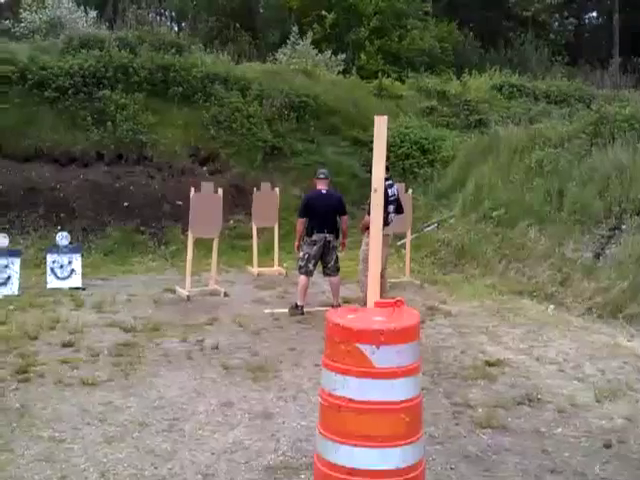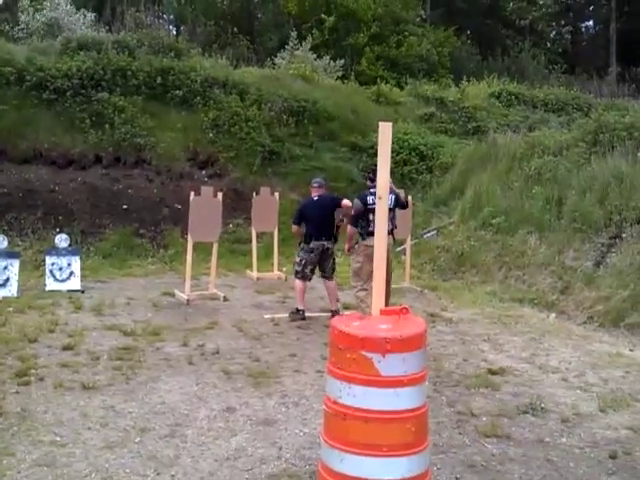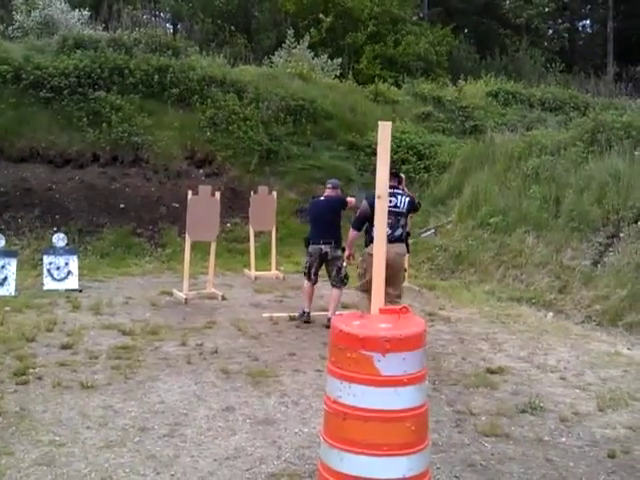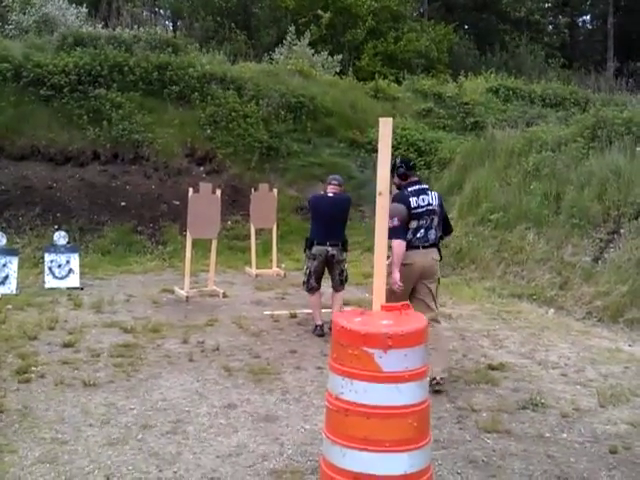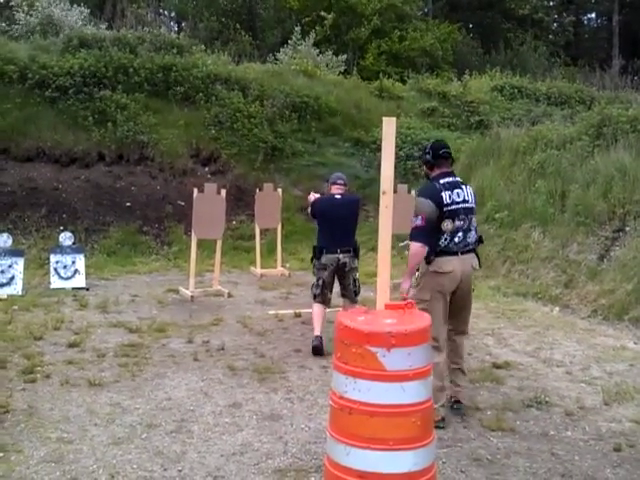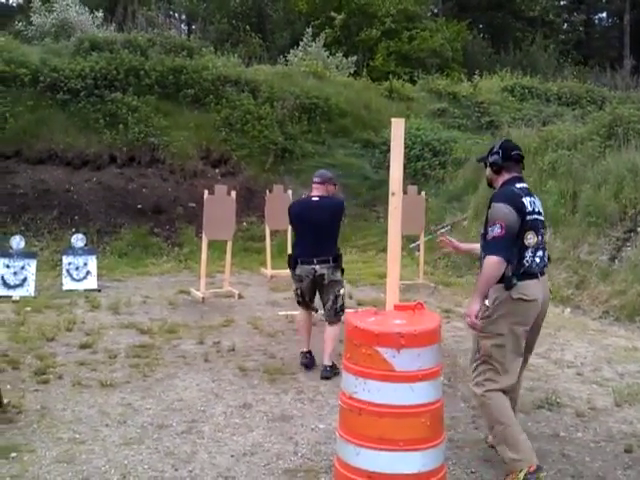
dt=0.7s
person 1, frame 1
right shoulder: (393, 187)
left elbow: (371, 216)
right elbow: (399, 210)
left wrist: (363, 226)
right hip: (385, 232)
left knee: (368, 272)
right knee: (381, 271)
person 1, frame 2
left shoulder: (363, 197)
right shoulder: (392, 196)
left elbow: (353, 223)
right elbow: (405, 203)
left wrist: (348, 242)
right wrist: (392, 188)
left hip: (367, 243)
right hip: (386, 242)
left knee: (362, 283)
right knee: (384, 280)
left ankle: (368, 315)
person 1, frame 3
left shoulder: (372, 198)
right shoulder: (406, 199)
left elbow: (356, 225)
right elbow: (416, 206)
left wrist: (348, 248)
right wrist: (404, 189)
right hip: (398, 250)
left knee: (366, 289)
right knee: (394, 295)
person 1, frame 4
left shoulder: (400, 199)
right shoulder: (434, 196)
left elbow: (398, 237)
right elbow: (446, 229)
left wrist: (395, 270)
left hip: (408, 258)
right hip: (431, 258)
right knee: (429, 316)
right ankle: (437, 375)
person 1, frame 5
left shoulder: (429, 192)
right shoulder: (466, 190)
left elbow: (420, 240)
left wrist: (408, 278)
left hip: (438, 267)
right hip: (468, 263)
left knee: (432, 338)
right knee: (457, 333)
left ankle: (435, 408)
right ankle: (455, 394)
person 1, frame 6
left shoulder: (504, 199)
right shoulder: (530, 199)
left elbow: (497, 256)
left wrist: (476, 299)
right wrist: (463, 247)
left hip: (513, 296)
right hip: (538, 290)
left knee: (488, 381)
right knee: (508, 374)
right ankle: (504, 438)
person 2, frame 1
left shoulder: (308, 197)
right shoulder: (337, 197)
left elbow: (301, 221)
right elbow: (344, 220)
left wrist: (297, 240)
right wrist: (344, 238)
left hip: (313, 238)
right hip: (331, 238)
left knee: (305, 272)
right knee: (333, 273)
left ankle: (299, 306)
right ankle: (336, 305)
person 2, frame 2
left shoulder: (303, 205)
right shoulder: (330, 199)
left elbow: (295, 229)
right elbow: (348, 204)
left hip: (310, 244)
right hip: (328, 244)
left knee: (300, 277)
right knee: (329, 277)
left ankle: (300, 310)
right ankle: (335, 310)
person 2, frame 3
left shoulder: (312, 204)
right shoulder: (337, 201)
right elbow: (352, 202)
right wrist: (348, 199)
left hip: (313, 247)
right hip: (332, 248)
left knee: (309, 280)
right knee: (338, 283)
left ankle: (306, 312)
right ankle: (330, 317)
person 2, frame 4
left shoulder: (314, 200)
right shoulder: (346, 200)
left hip: (316, 248)
right hip: (337, 249)
left knee: (313, 288)
right knee: (338, 287)
left ankle: (318, 325)
person 2, frame 5
left shoulder: (319, 203)
right shoulder: (355, 201)
left elbow: (312, 212)
left hip: (325, 257)
right hip: (348, 257)
left knee: (320, 299)
right knee: (349, 298)
left ankle: (317, 336)
person 2, frame 6
left shoulder: (295, 207)
right shoulder: (337, 205)
left hip: (301, 268)
right hip: (329, 268)
left knee: (305, 308)
right knee: (334, 317)
left ankle: (305, 353)
right ankle: (328, 365)
